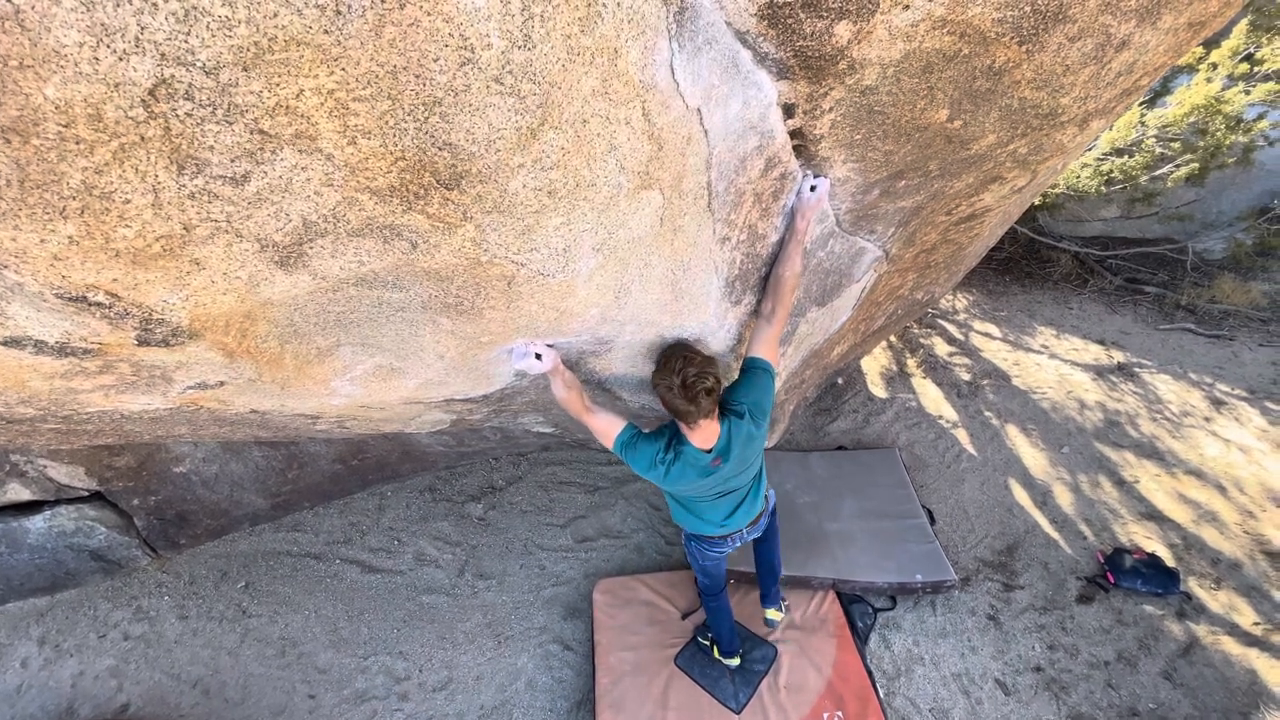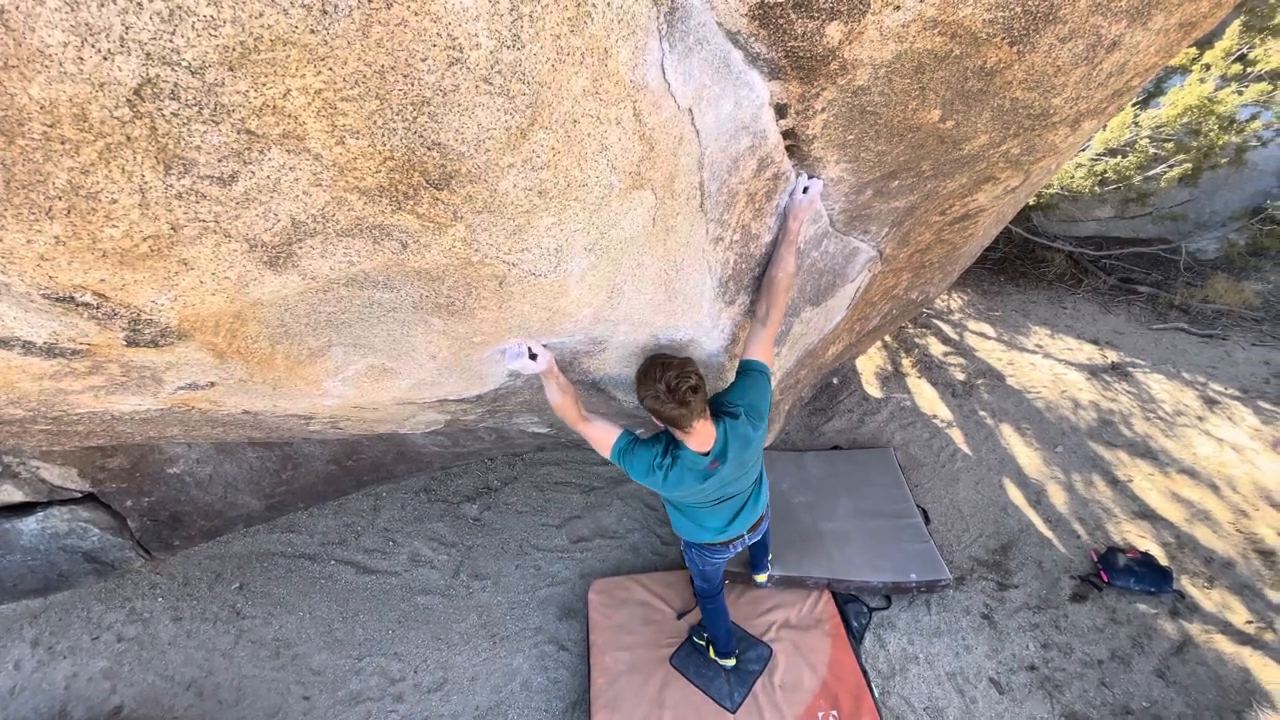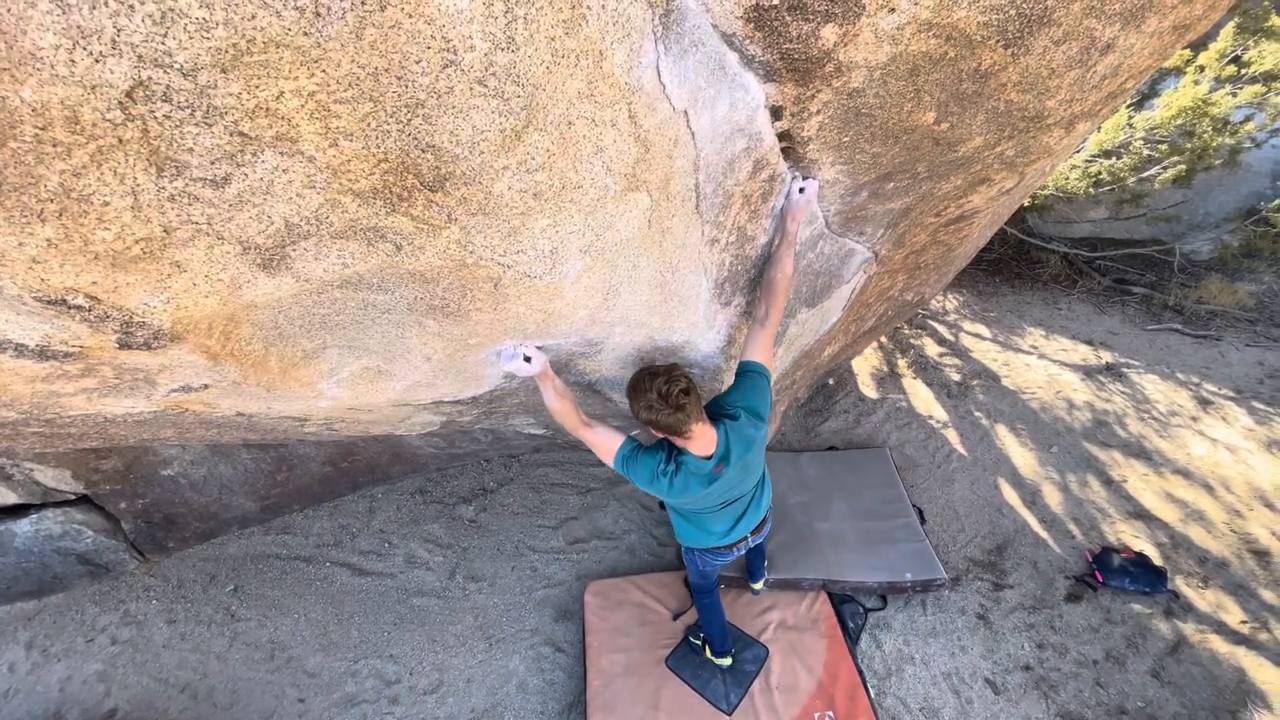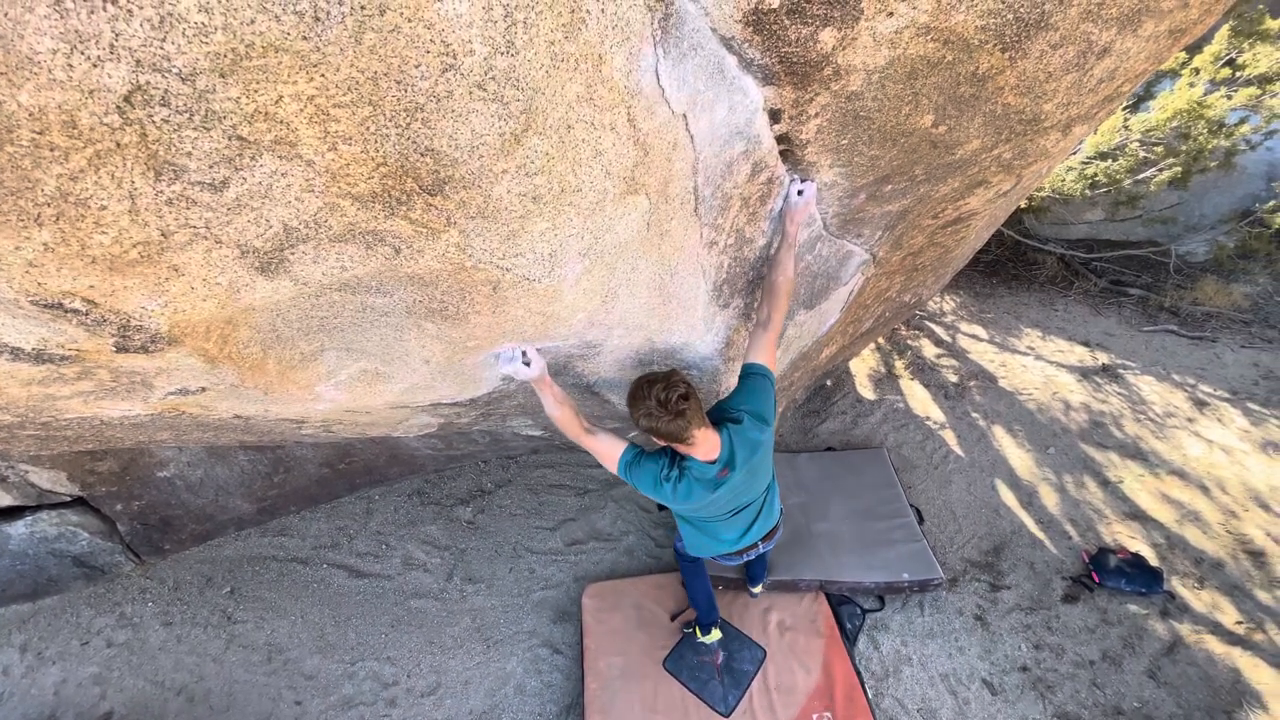
dt=0.3s
person 1, frame 1
left shoulder: (656, 461)
right shoulder: (750, 413)
left elbow: (587, 411)
right elbow: (773, 314)
left wrist: (553, 369)
right wrist: (801, 221)
left hip: (708, 537)
right hip: (756, 517)
left knee: (712, 587)
left ankle: (726, 648)
right ankle: (773, 603)
person 1, frame 2
left shoulder: (654, 466)
right shoulder: (746, 414)
left elbow: (581, 419)
right elbow: (767, 316)
left wrist: (547, 371)
right wrist: (794, 223)
left hip: (708, 544)
right hip: (756, 520)
left knee: (708, 590)
left ankle: (722, 648)
right ankle: (760, 568)
person 1, frame 3
left shoulder: (660, 474)
right shoulder: (747, 416)
left elbow: (583, 427)
right elbow: (765, 318)
left wrist: (543, 375)
right wrist: (791, 226)
left hip: (710, 546)
right hip: (758, 524)
left knee: (703, 585)
left ankle: (719, 647)
right ankle: (757, 576)
person 1, frame 4
left shoulder: (665, 480)
right shoulder: (751, 421)
left elbow: (584, 433)
right elbow: (768, 321)
left wrist: (540, 379)
right wrist: (791, 227)
left hip: (717, 548)
right hip: (768, 531)
left knee: (687, 553)
left ankle: (708, 627)
right ankle: (756, 581)
